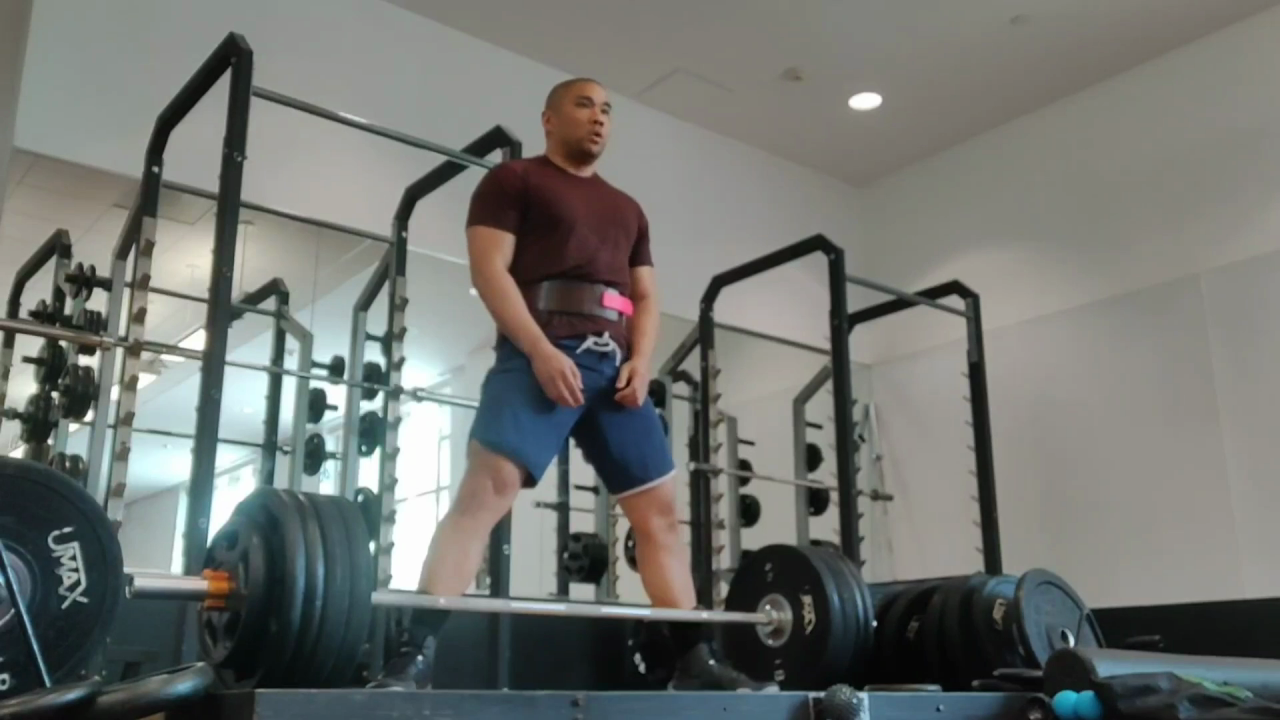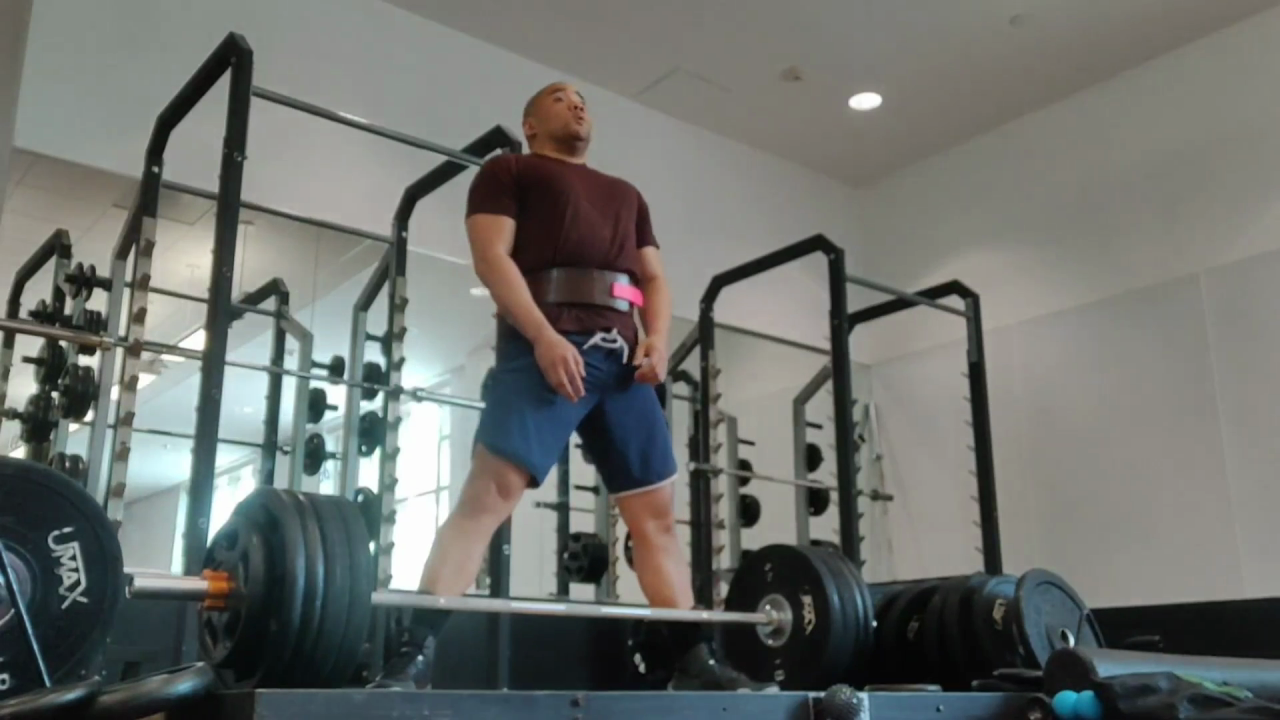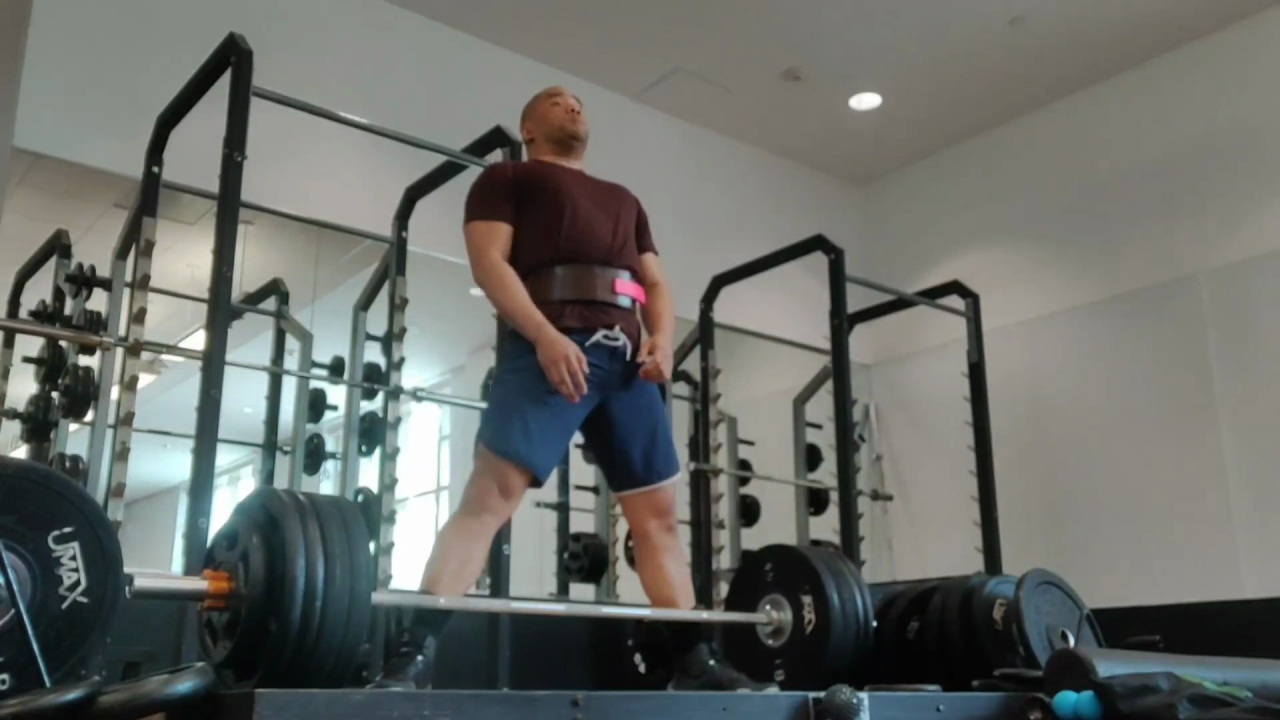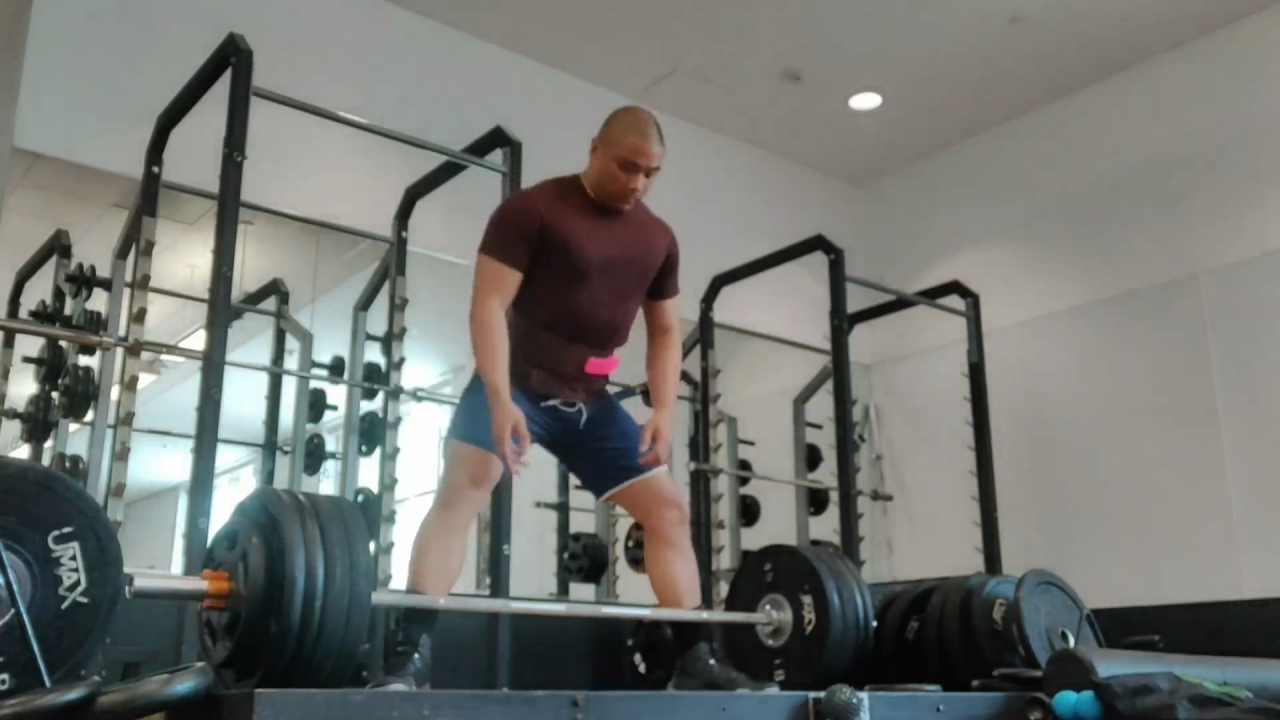
dt=1s
person 1, frame 1
left shoulder: (626, 208)
right shoulder: (512, 180)
left elbow: (645, 297)
right elbow: (488, 269)
left wrist: (640, 360)
right wrist: (541, 351)
left hip: (613, 365)
right hip: (540, 356)
left knee: (660, 510)
right knee: (484, 490)
left ankle: (694, 659)
right ankle: (413, 654)
person 1, frame 2
left shoulder: (625, 194)
right shoulder: (508, 171)
left elbow: (654, 277)
right elbow: (491, 256)
left wrist: (657, 338)
right wrist: (543, 336)
left hip: (620, 356)
right hip: (546, 347)
left knee: (656, 512)
right knee: (487, 493)
left ankle: (694, 660)
right ankle: (412, 655)
person 1, frame 3
left shoulder: (622, 198)
right shoulder: (506, 178)
left elbow: (654, 280)
right elbow: (488, 259)
left wrist: (662, 337)
right wrist: (543, 336)
left hip: (624, 357)
right hip: (549, 347)
left knee: (659, 511)
right knee: (491, 494)
left ankle: (695, 659)
right ankle: (414, 654)
person 1, frame 4
left shoulder: (659, 240)
right shoulder: (533, 209)
left elbow: (664, 332)
right elbow: (489, 306)
left wrist: (662, 410)
right wrist: (500, 401)
left hip: (590, 397)
right hip: (518, 382)
left knee: (667, 505)
right knee: (462, 491)
left ankle: (695, 659)
right ankle: (409, 653)
